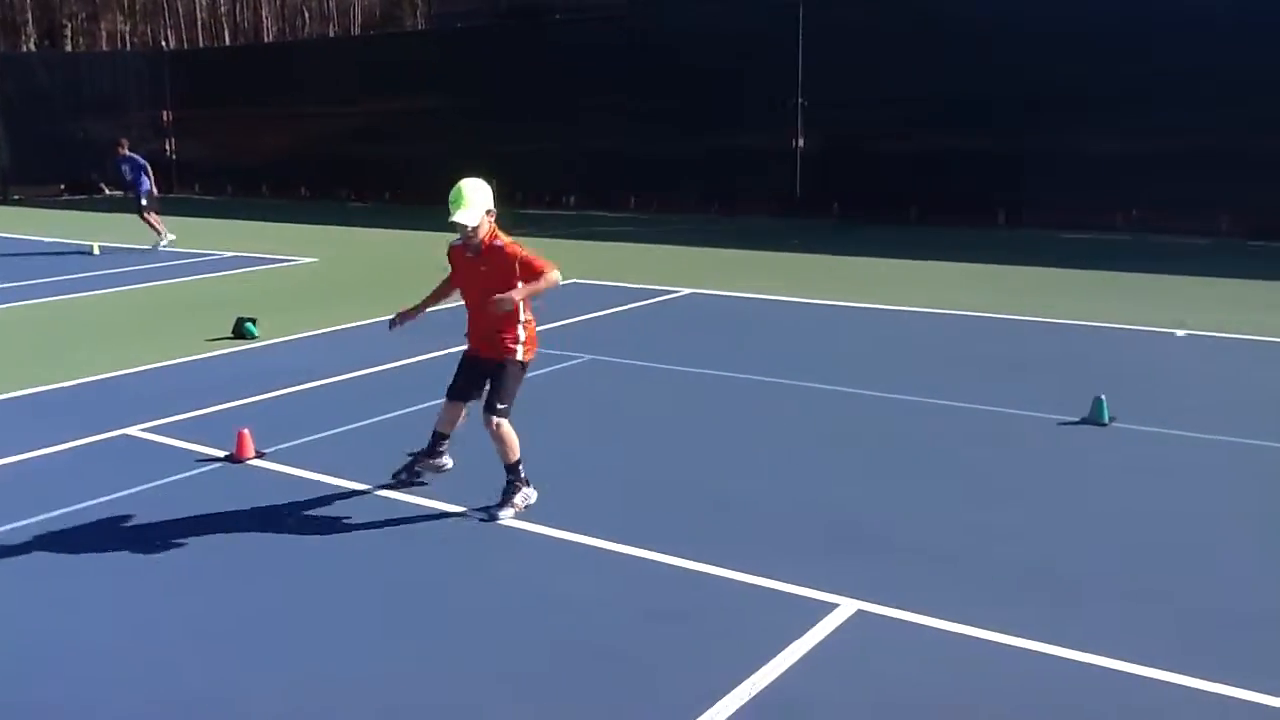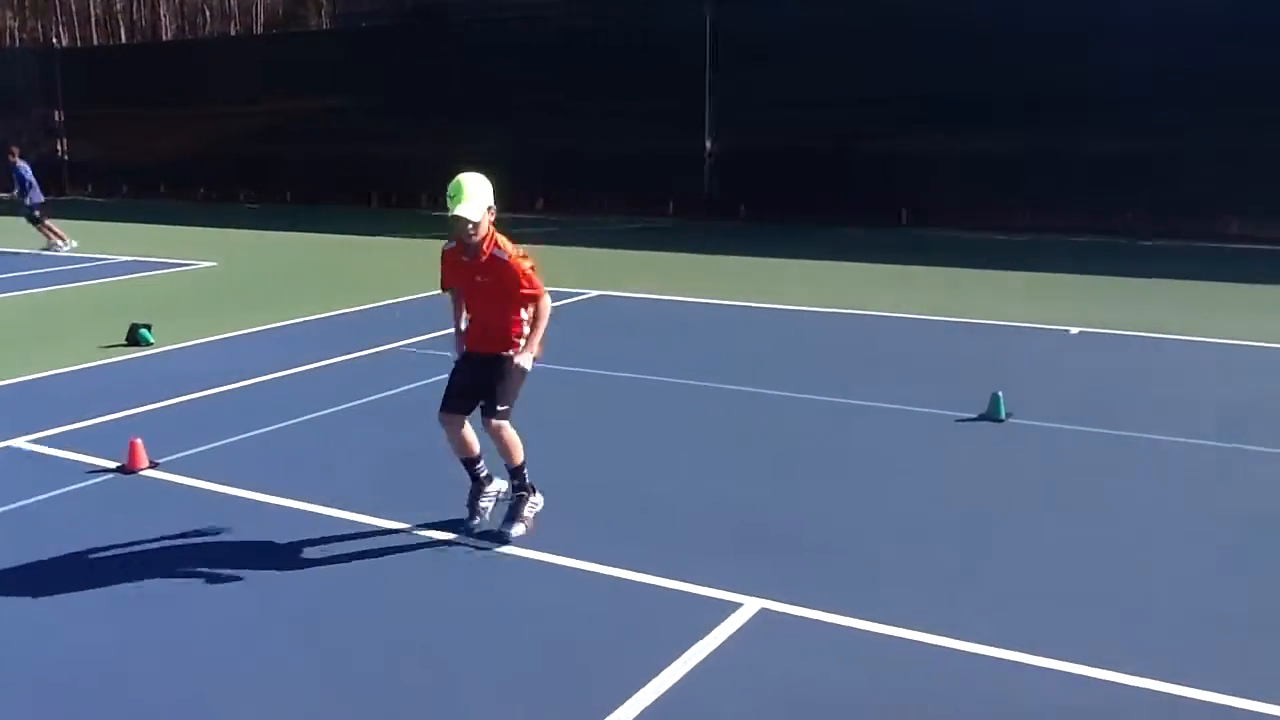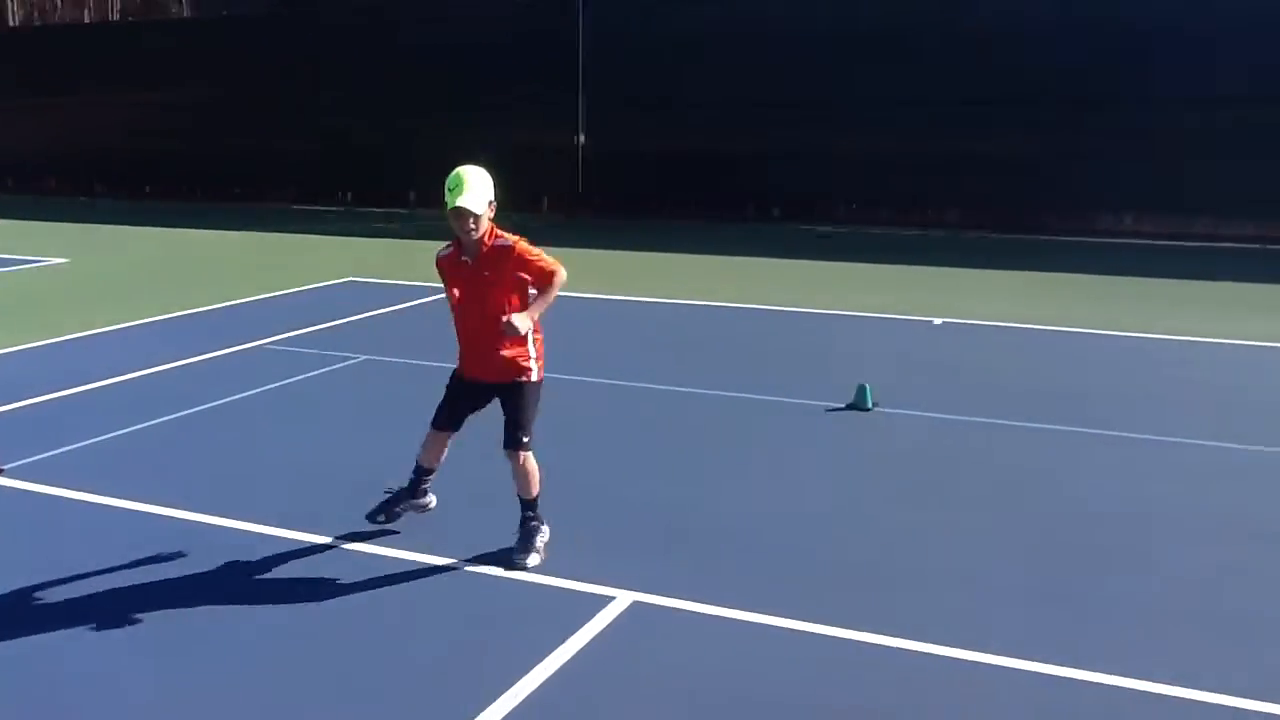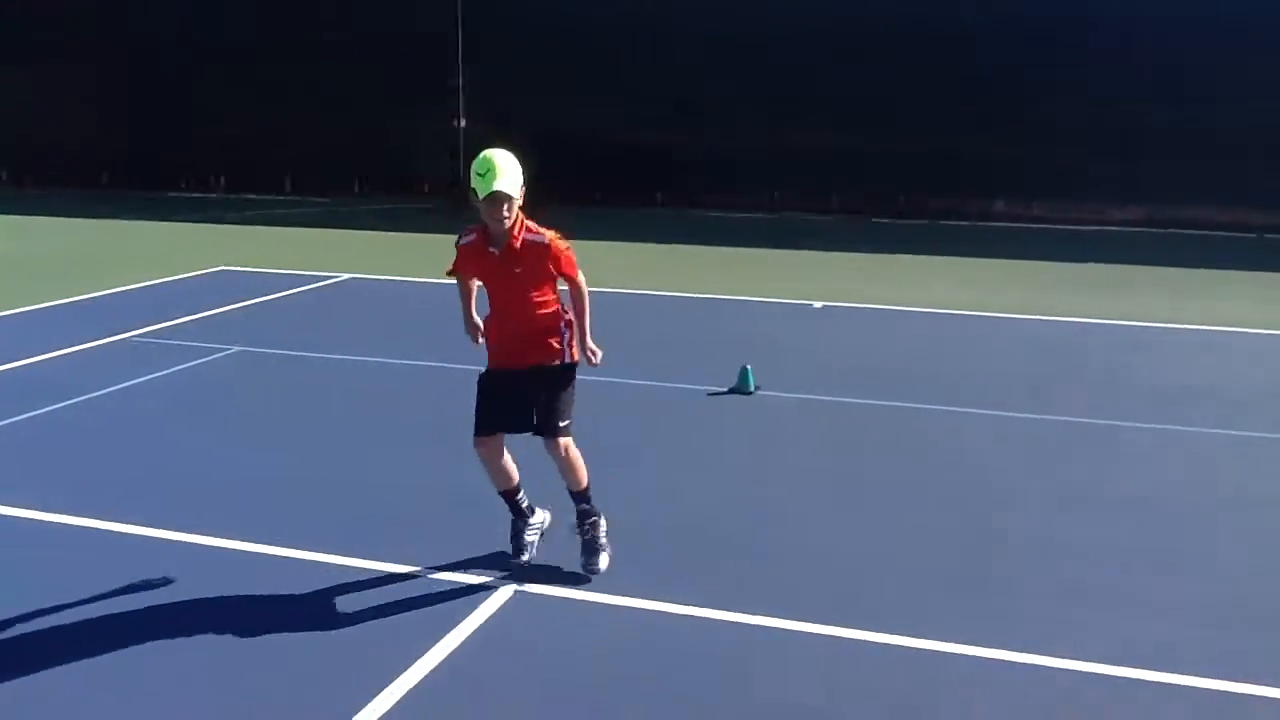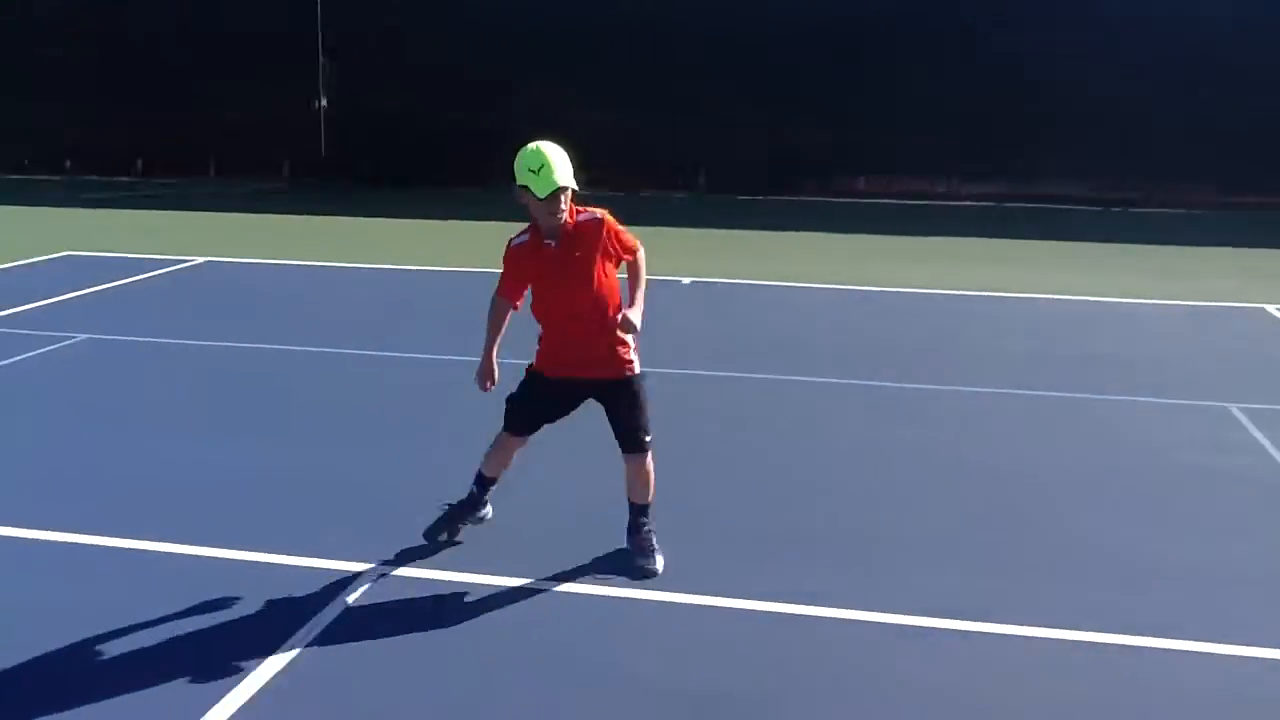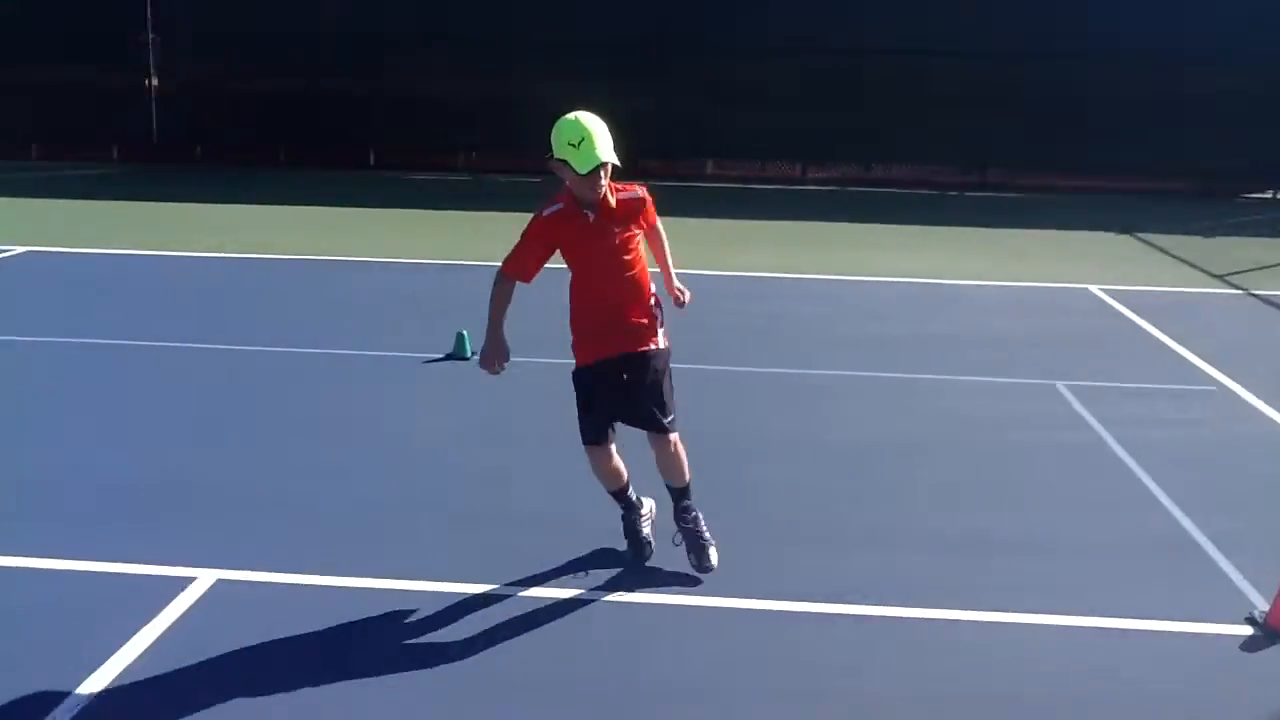
dt=0.2s
person 1, frame 1
left shoulder: (504, 250)
right shoulder: (458, 249)
left elbow: (551, 276)
left wrist: (516, 296)
right wrist: (418, 309)
left hip: (510, 345)
right hip: (479, 343)
left knee: (495, 418)
right knee: (453, 404)
left ankle: (520, 487)
right ankle: (434, 454)
person 1, frame 2
left shoulder: (508, 259)
right shoulder: (449, 252)
left elbow: (542, 302)
left wrist: (528, 348)
right wrist: (459, 328)
left hip: (511, 347)
right hip: (477, 345)
left knee: (496, 421)
right knee: (450, 417)
left ankle: (524, 493)
right ankle: (483, 484)
person 1, frame 3
left shoulder: (508, 249)
right shoulder: (447, 257)
left elbow: (558, 275)
left wrist: (529, 316)
left hip: (517, 365)
right hip: (472, 364)
left knee: (517, 451)
right knee: (438, 433)
left ankle: (533, 524)
right ankle: (418, 492)
person 1, frame 4
left shoulder: (544, 243)
right shoulder: (470, 244)
left elbow: (576, 282)
left wrist: (585, 337)
right wrist: (470, 316)
left hip: (551, 350)
right hip: (503, 355)
left knee: (556, 439)
right knee: (488, 442)
left ankle: (589, 520)
right ankle: (525, 517)
person 1, frame 5
left shoulder: (597, 224)
right shoulder: (521, 247)
left elbow: (635, 252)
right elbow: (504, 300)
left wrist: (635, 305)
right wrist: (488, 353)
left hip: (615, 361)
right hip: (557, 362)
left knee: (638, 452)
right knee: (512, 433)
left ankle: (640, 528)
right ankle: (476, 502)
person 1, frame 6
left shoulder: (633, 200)
right shoulder: (550, 219)
right elbow: (509, 274)
left wrist: (671, 278)
right wrist: (495, 335)
left hip: (643, 337)
right hip: (592, 349)
left knee: (662, 432)
right knee: (598, 447)
left ankle: (686, 515)
right ankle: (634, 510)
